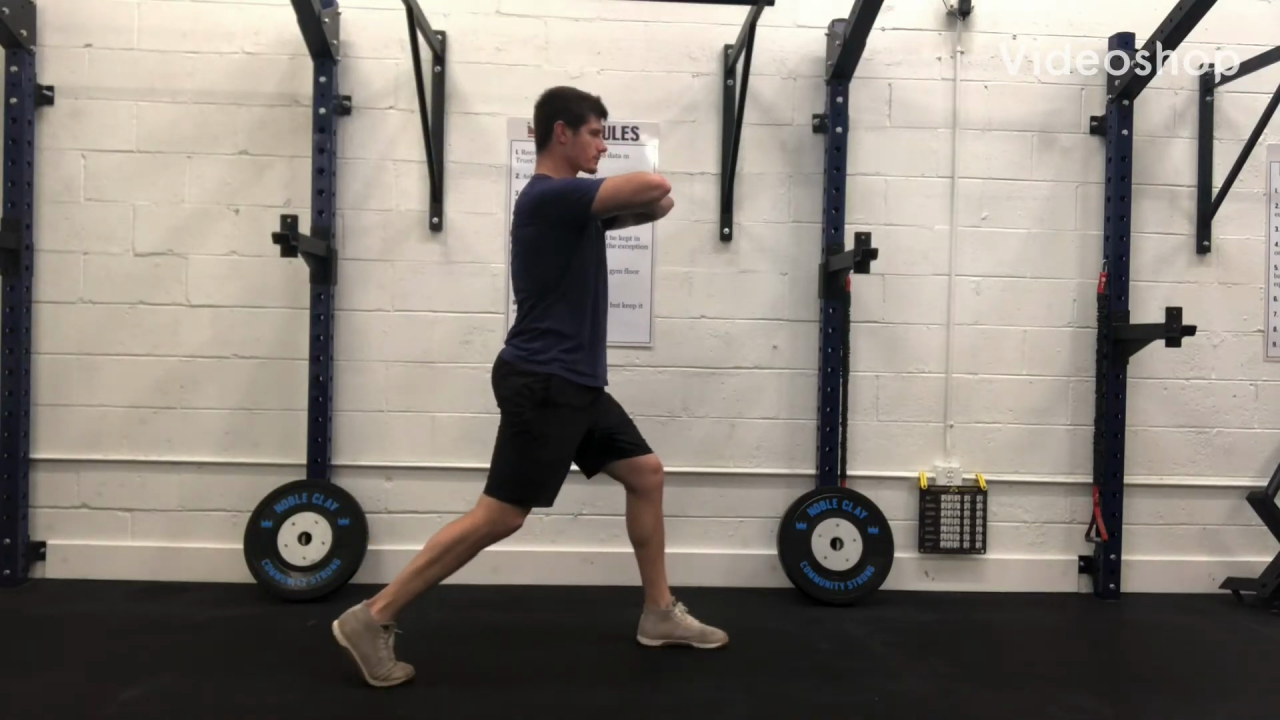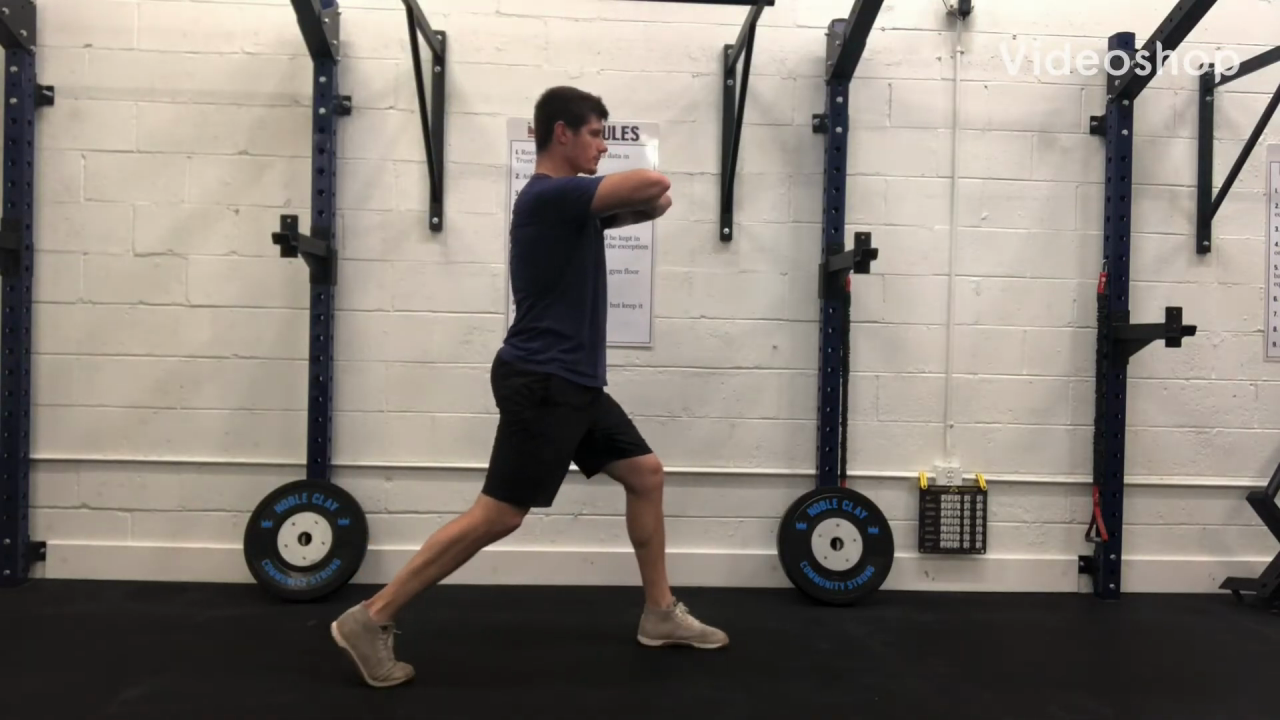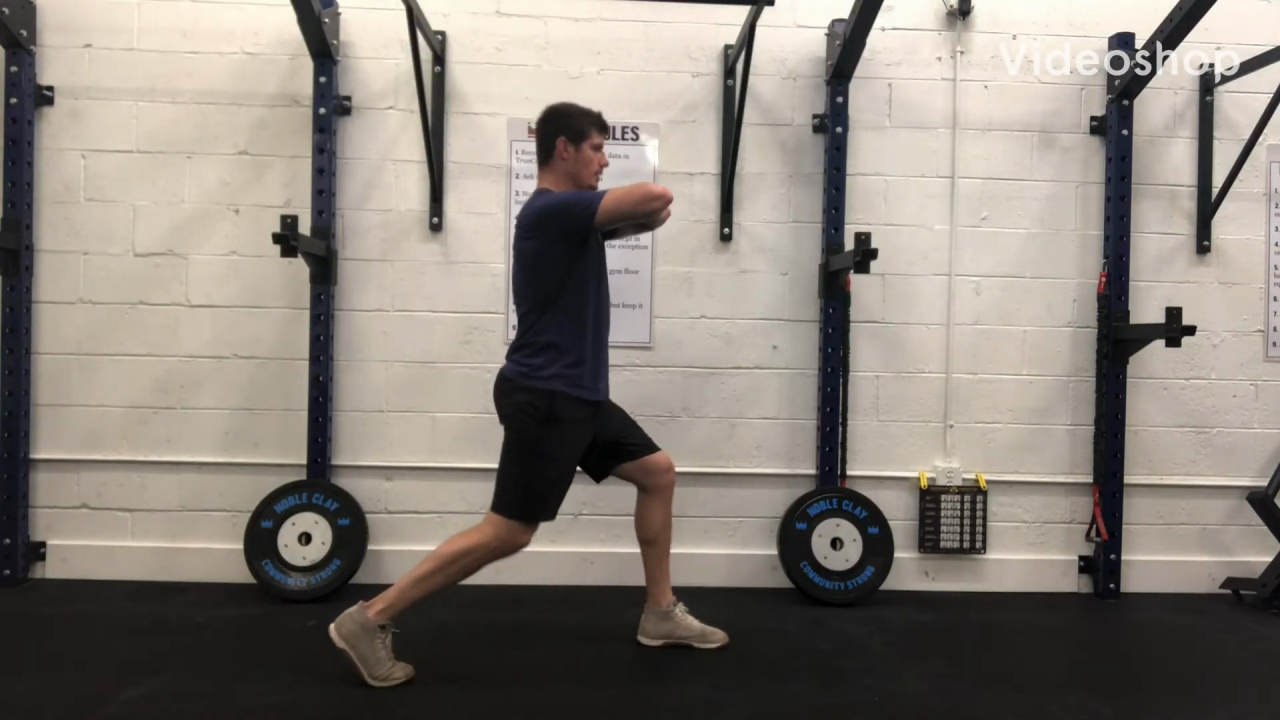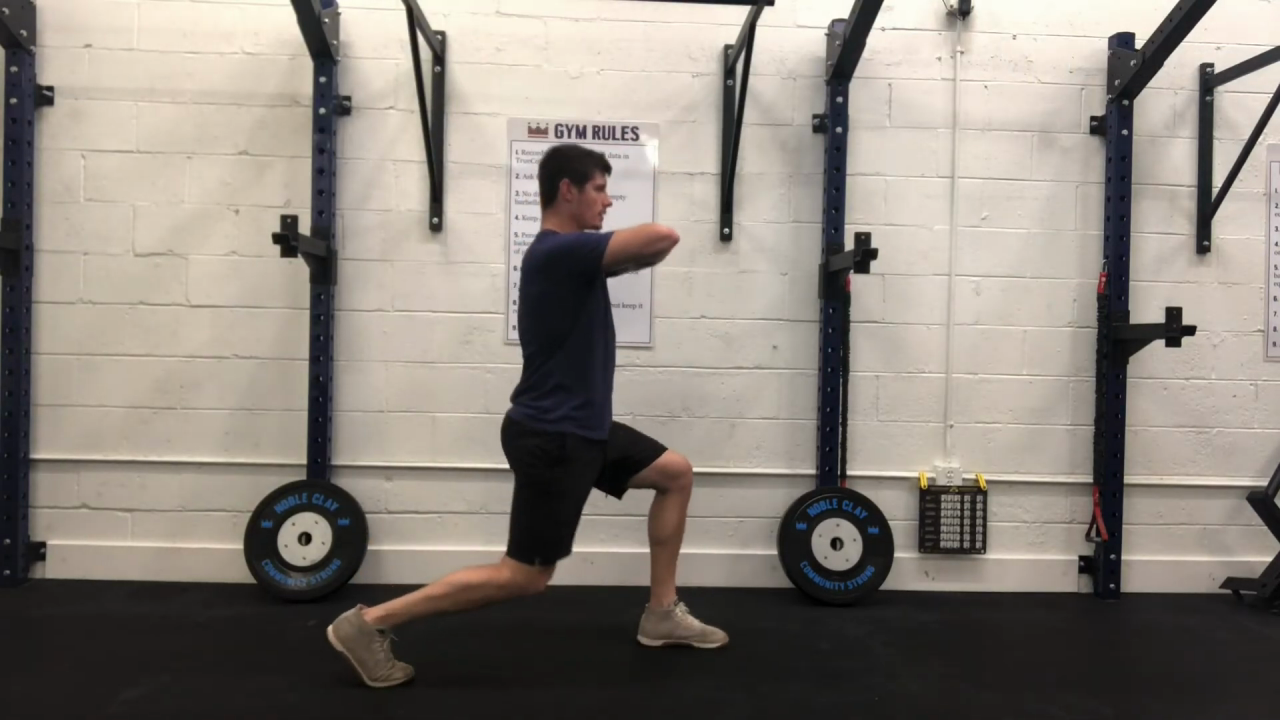
dt=0.4s
person 1, frame 1
left shoulder: (569, 199)
right shoulder: (550, 197)
left elbow: (652, 203)
right elbow: (654, 187)
left wrist: (648, 205)
right wrist: (647, 201)
left hip: (576, 381)
right hip: (542, 382)
left knee: (647, 476)
right knee: (499, 515)
left ankle: (660, 613)
right ankle: (372, 619)
person 1, frame 2
left shoulder: (569, 200)
right shoulder: (549, 195)
left elbow: (651, 201)
right elbow: (653, 183)
left wrist: (647, 201)
right wrist: (648, 196)
left hip: (574, 381)
right hip: (541, 382)
left knee: (646, 475)
right knee: (498, 515)
left ankle: (661, 614)
right ankle: (370, 620)
person 1, frame 3
left shoulder: (568, 214)
right shoulder: (552, 210)
left elbow: (648, 214)
right elbow: (655, 197)
left wrist: (646, 214)
right wrist: (648, 207)
left hip: (576, 394)
right hip: (545, 397)
left knee: (658, 473)
right knee: (507, 533)
left ankle: (661, 613)
right ankle: (369, 620)
person 1, frame 4
left shoulder: (569, 253)
right shoulder: (558, 252)
left elbow: (647, 248)
right elbow: (661, 238)
left wrist: (640, 251)
right wrist: (645, 248)
left hip: (581, 428)
right hip: (552, 438)
left knee: (677, 473)
right knee: (524, 576)
left ankle: (662, 612)
right ankle: (369, 623)
